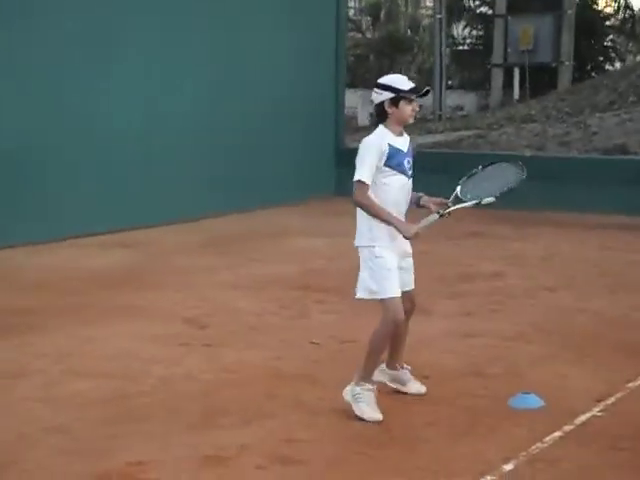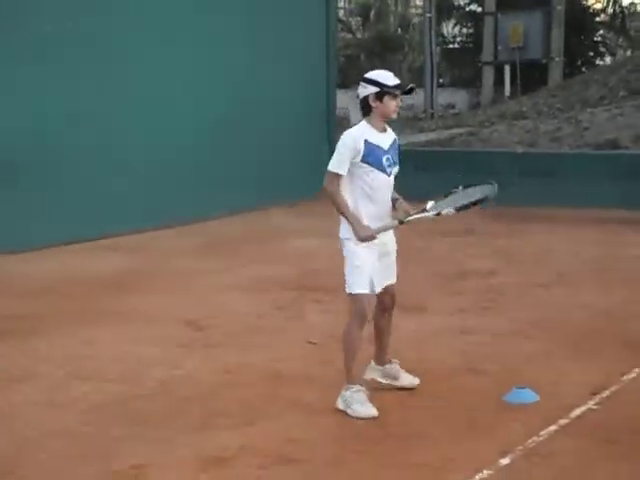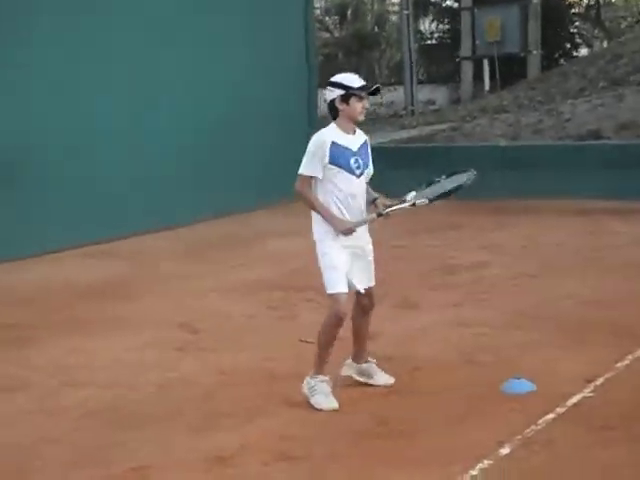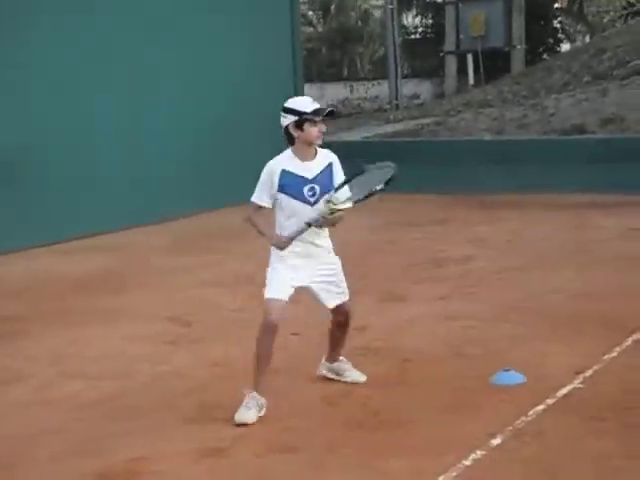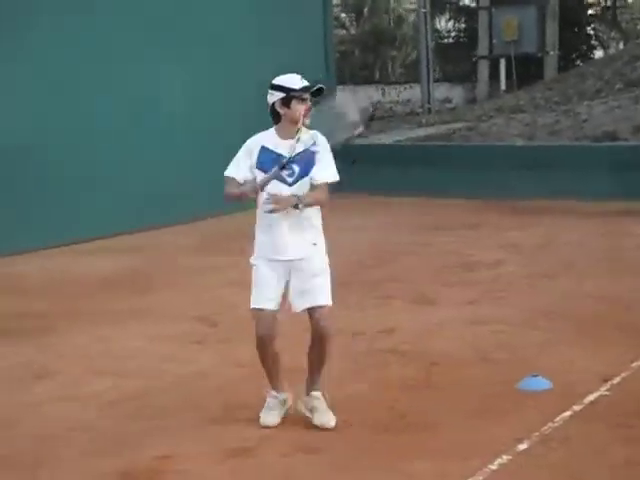
dt=0.3s
person 1, frame 1
left shoulder: (405, 141)
right shoulder: (374, 143)
right elbow: (360, 196)
left wrist: (421, 200)
right wrist: (398, 223)
left hip: (398, 241)
right hip: (377, 243)
left knee: (407, 306)
right knee: (394, 316)
left ankle: (393, 368)
right ankle: (361, 385)
person 1, frame 2
left shoulder: (392, 138)
right shoulder: (353, 138)
right elbow: (330, 185)
left wrist: (397, 202)
right wrist: (356, 223)
left hip: (383, 233)
right hip: (358, 236)
left knee: (387, 301)
right knee: (360, 310)
left ankle: (383, 365)
right ankle: (351, 390)
person 1, frame 3
left shoulder: (363, 140)
right shoulder: (323, 140)
right elbow: (302, 187)
left wrist: (376, 199)
right wrist: (334, 219)
left hip: (359, 234)
right hip: (332, 236)
left knee: (366, 302)
right knee: (340, 310)
left ankle: (359, 362)
right ankle: (316, 378)
person 1, frame 4
left shoulder: (330, 161)
right shoulder: (276, 168)
left elbow: (339, 207)
right elbow: (254, 211)
left wrist: (332, 218)
right wrist: (272, 234)
left hip: (321, 254)
right hip: (286, 257)
left knee: (343, 314)
right knee: (271, 319)
left ankle: (332, 362)
right ankle: (256, 396)
person 1, frame 5
left shoulder: (317, 142)
right shoulder: (256, 145)
left elbow: (322, 195)
right elbow: (229, 188)
left wrist: (295, 201)
right wrist: (244, 189)
left hip: (309, 249)
right hip: (268, 253)
left knee: (321, 327)
right knee: (264, 333)
left ankle: (313, 395)
right ankle: (277, 394)
